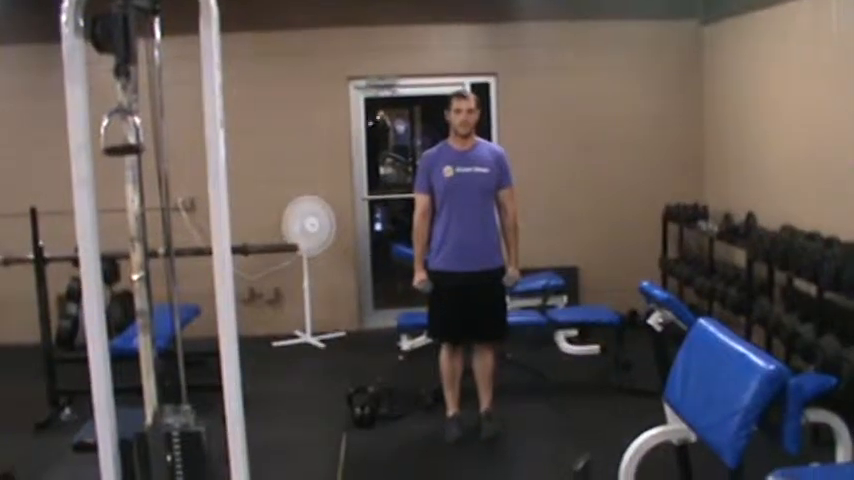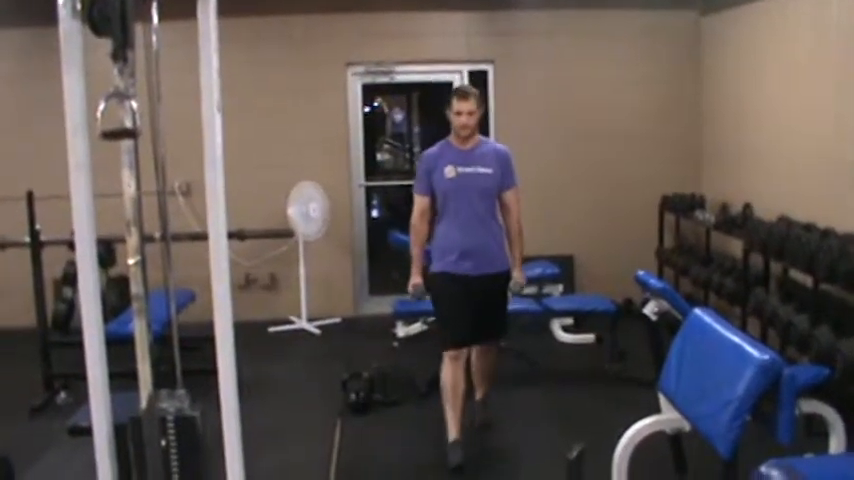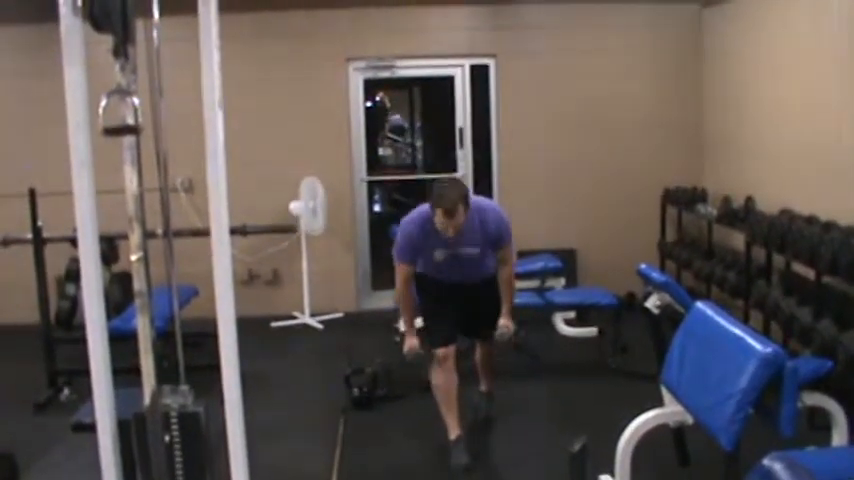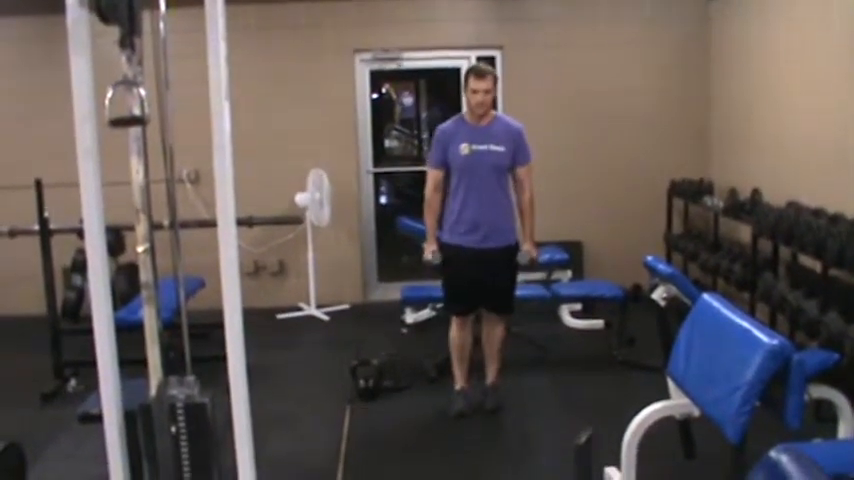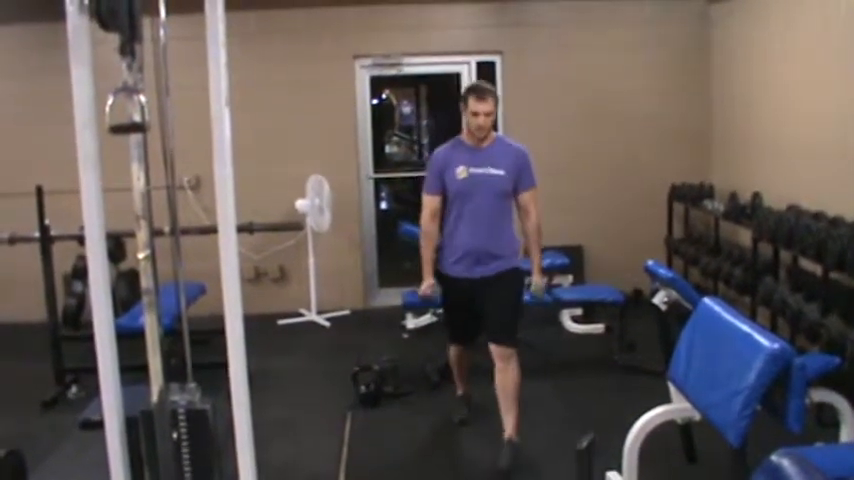
dt=1s
person 1, frame 1
left shoulder: (495, 156)
right shoulder: (431, 159)
left elbow: (508, 211)
right elbow: (422, 215)
left wrist: (513, 261)
right wrist: (419, 266)
left hip: (488, 267)
right hip: (445, 268)
left knee: (485, 342)
right knee: (451, 342)
left ankle: (486, 410)
right ankle: (452, 412)
person 1, frame 2
left shoulder: (499, 156)
right shoulder: (432, 159)
left elbow: (512, 212)
right elbow: (420, 216)
left wrist: (517, 263)
right wrist: (416, 269)
left hip: (493, 268)
right hip: (449, 270)
left knee: (487, 342)
right knee: (454, 353)
left ankle: (481, 398)
right ankle: (453, 436)
person 1, frame 3
left shoulder: (492, 217)
right shoulder: (412, 227)
left elbow: (506, 264)
right elbow: (404, 281)
left wrist: (506, 313)
right wrist: (410, 331)
left hip: (481, 282)
right hip: (436, 284)
left knee: (487, 343)
right knee: (443, 355)
left ankle: (485, 388)
right ankle: (455, 435)
person 1, frame 4
left shoulder: (513, 133)
right shoulder: (446, 134)
left elbow: (524, 189)
right elbow: (434, 190)
left wrist: (528, 239)
right wrist: (431, 239)
left hip: (501, 243)
right hip: (458, 243)
left knee: (495, 315)
right knee: (461, 318)
left ankle: (491, 383)
right ankle: (461, 387)
person 1, frame 5
left shoulder: (515, 156)
right shoulder: (443, 158)
left elbow: (529, 214)
right elbow: (430, 219)
left wrist: (537, 267)
right wrist: (428, 273)
left hip: (501, 271)
right hip: (455, 270)
left knee: (503, 353)
right knee: (459, 343)
left ankle: (510, 436)
right ankle: (461, 393)
